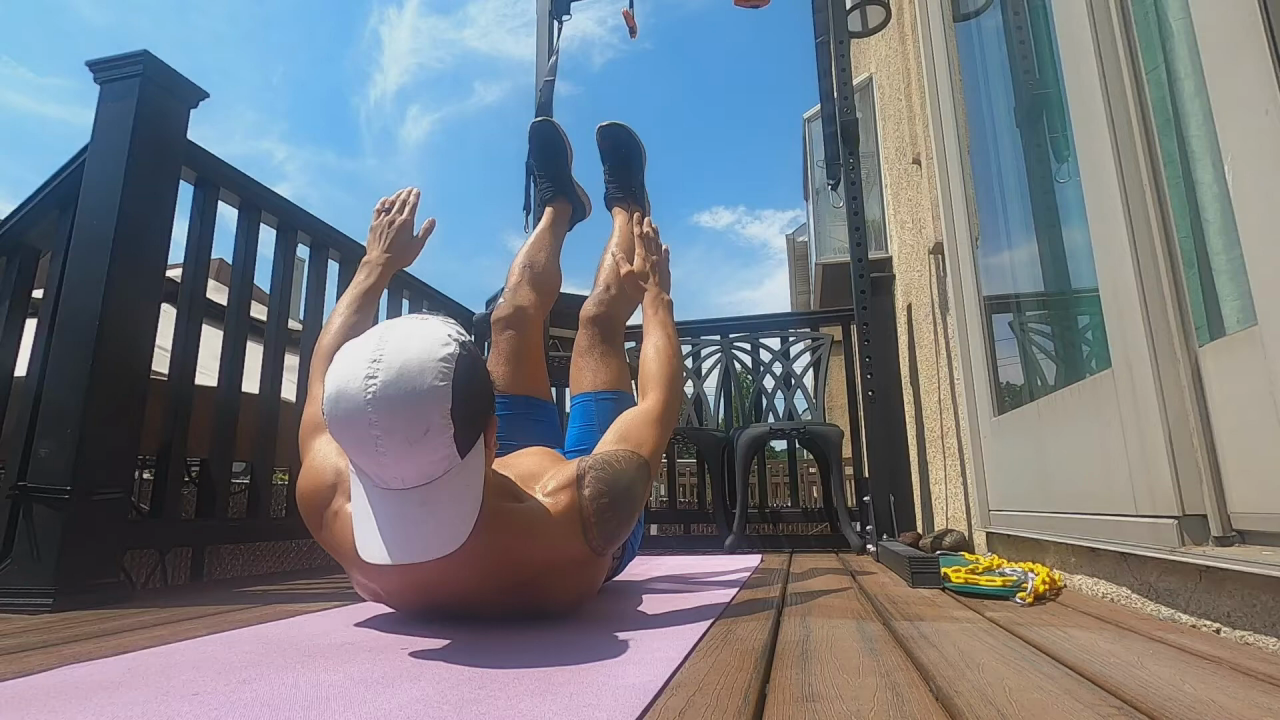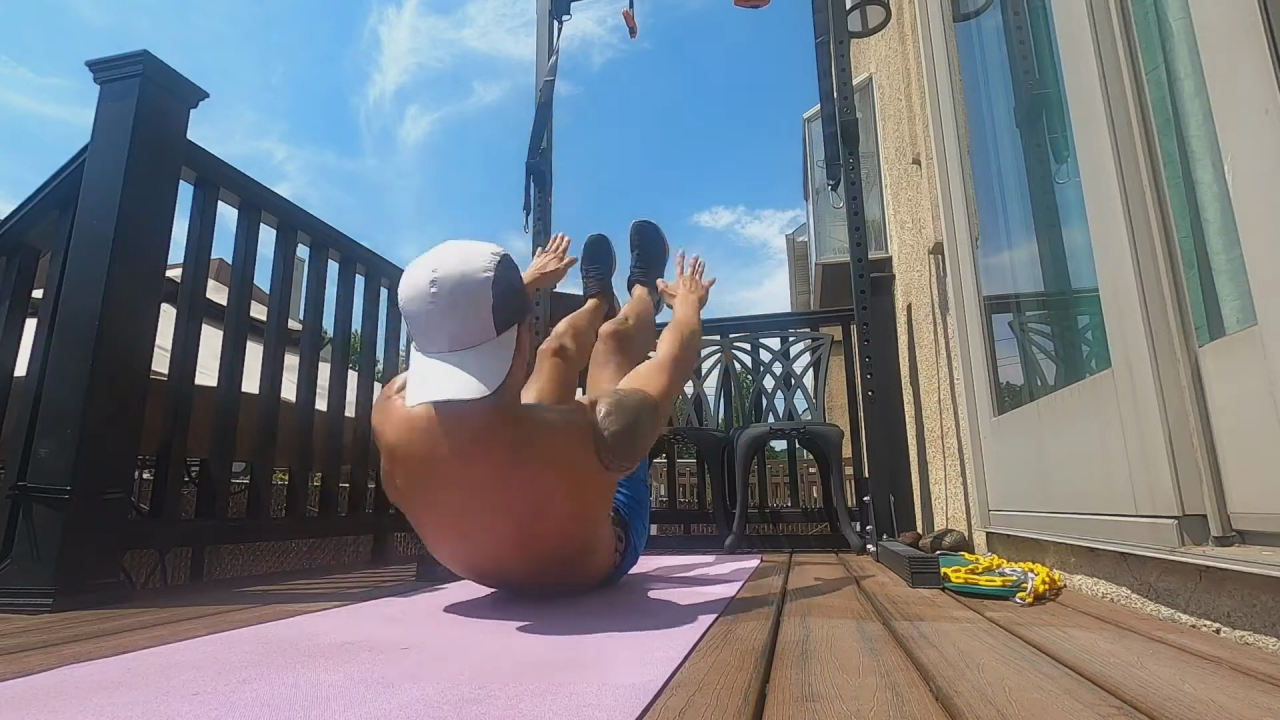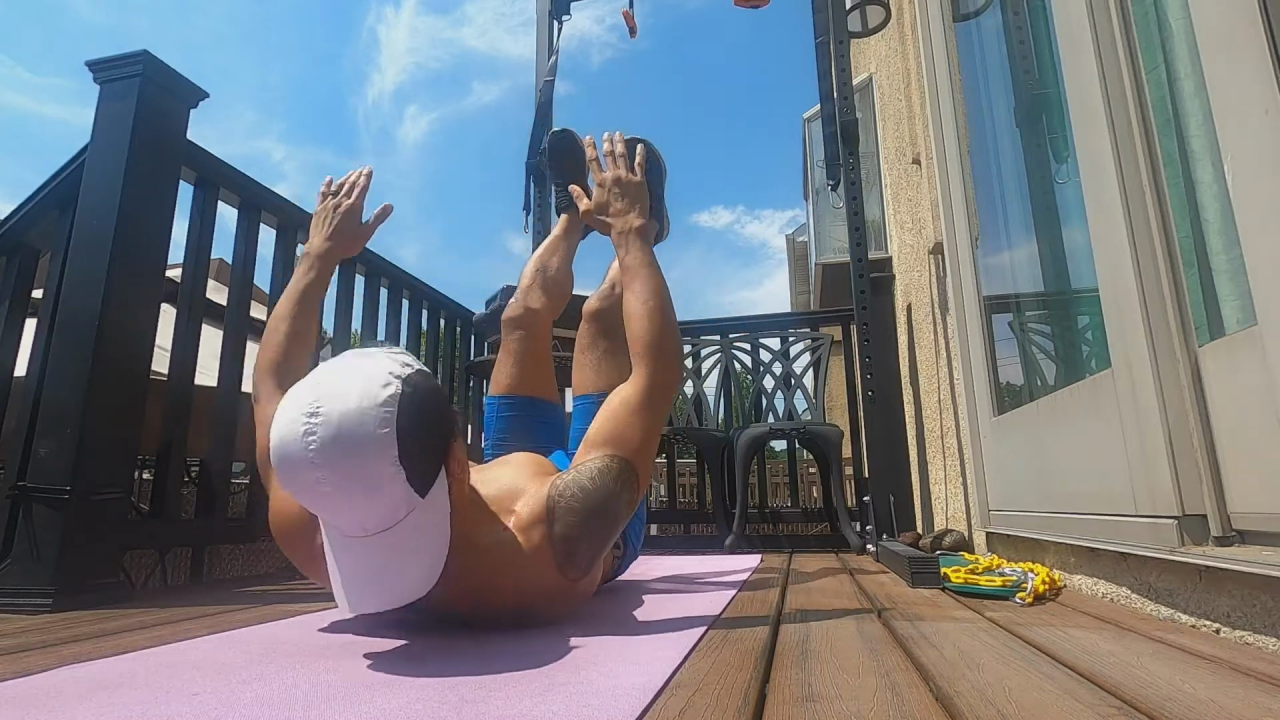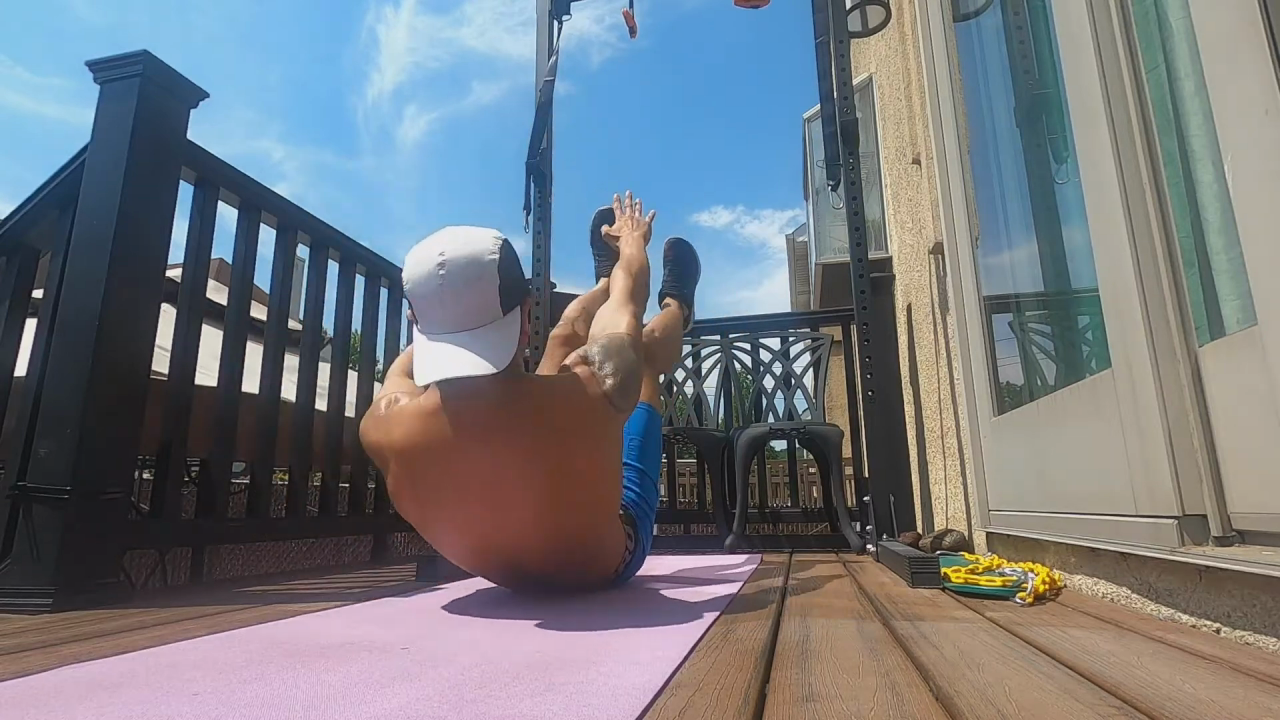
dt=0.7s
person 1, frame 1
left shoulder: (334, 510)
right shoulder: (579, 519)
left elbow: (327, 365)
right elbow: (660, 403)
left wrist: (373, 265)
right wrist: (655, 300)
left knee: (513, 314)
right knee: (598, 319)
left ankle: (558, 208)
right ankle: (625, 210)
person 1, frame 2
left shoulder: (392, 412)
right shoulder: (588, 434)
left elbow: (457, 327)
right elbow: (672, 365)
left wrist: (527, 283)
right wrist: (686, 304)
right hip: (594, 562)
left knee: (559, 348)
right knee: (616, 336)
left ankle: (599, 303)
right ankle: (643, 291)
person 1, frame 3
left shoulder: (308, 535)
right shoulder: (552, 546)
left elbow: (272, 386)
right elbow: (660, 371)
left wrist: (316, 259)
right wrist: (633, 230)
right hip: (591, 544)
left knee: (524, 317)
right knee: (603, 316)
left ankle: (573, 221)
right ankle: (643, 222)
person 1, frame 4
left shoulder: (388, 428)
right shoulder: (589, 385)
left elbow: (398, 375)
right elbow: (628, 302)
left wrist: (434, 325)
right wrist: (634, 244)
left hip: (508, 569)
right hip: (605, 565)
left knee: (564, 339)
right knee: (643, 347)
left ankle: (606, 276)
right ankle: (676, 307)
